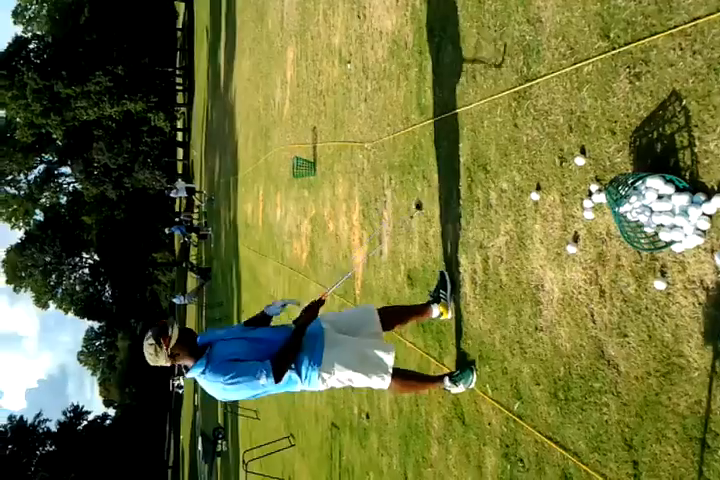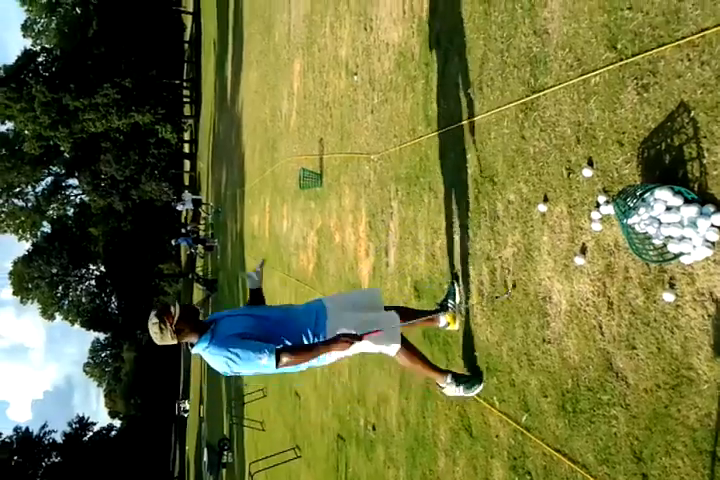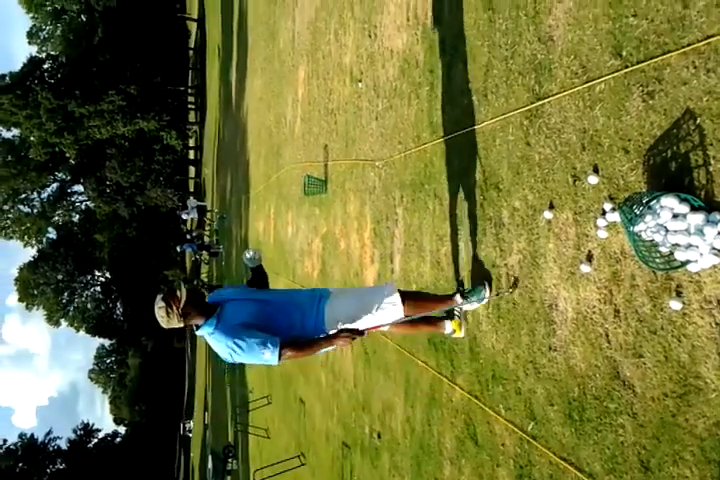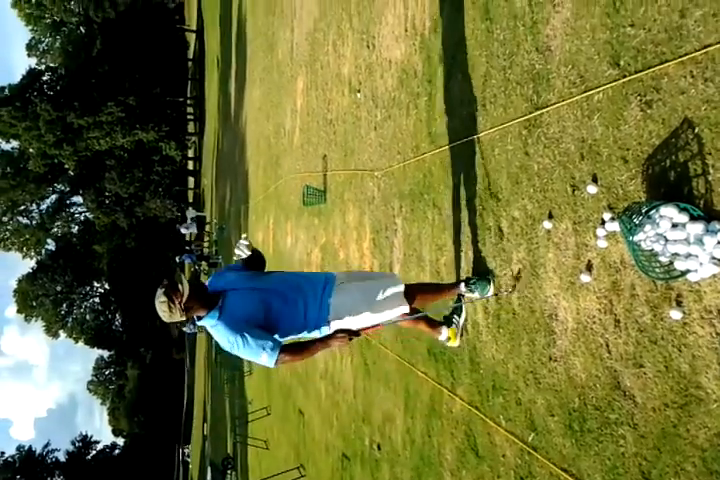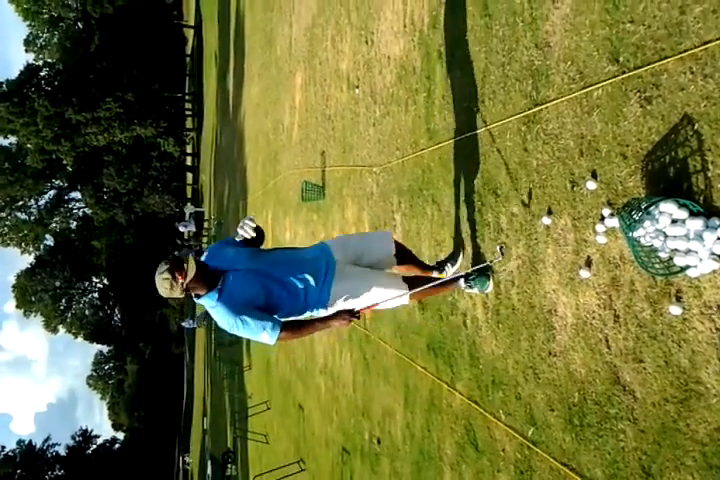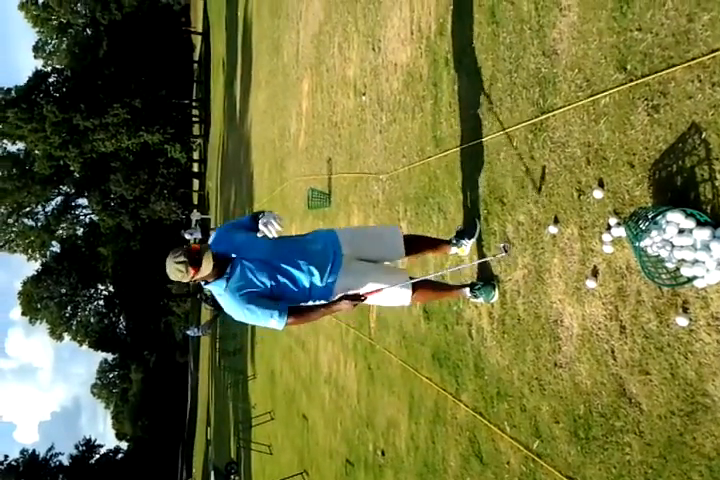
dt=0.3s
person 1, frame 1
left shoulder: (205, 340)
right shoulder: (219, 380)
right elbow: (277, 373)
left wrist: (267, 313)
right wrist: (300, 326)
left hip: (317, 330)
right hip: (320, 364)
left knee: (381, 317)
right knee: (388, 375)
left ankle: (434, 308)
right ankle: (447, 382)
person 1, frame 2
left shoulder: (211, 322)
right shoulder: (224, 354)
right elbow: (283, 359)
left wrist: (254, 286)
right wrist: (331, 347)
left hip: (313, 311)
right hip: (320, 336)
left knee: (386, 312)
right knee: (392, 339)
left ankle: (439, 316)
right ankle: (446, 381)
person 1, frame 3
left shoulder: (215, 299)
right shoulder: (227, 339)
left elbow: (257, 291)
right elbow: (283, 353)
right wrist: (332, 341)
left hip: (320, 301)
right hip: (324, 323)
left knee: (391, 315)
right knee: (397, 300)
left ankle: (446, 324)
right ankle: (458, 300)
person 1, frame 4
left shoulder: (217, 279)
right shoulder: (230, 334)
left elbow: (256, 267)
right elbow: (280, 355)
right wrist: (328, 342)
left hip: (324, 283)
right hip: (330, 311)
left knee: (396, 301)
right knee: (409, 296)
left ankle: (445, 331)
right ankle: (463, 288)
person 1, frame 5
left shoulder: (213, 256)
right shoulder: (227, 312)
left elbow: (255, 241)
right elbow: (280, 332)
left wrist: (246, 231)
right wrist: (329, 322)
left hip: (324, 256)
right hip: (331, 294)
left knee: (387, 243)
right knee: (407, 289)
left ankle: (436, 271)
right ankle: (462, 282)
person 1, frame 6
left shoulder: (220, 237)
right shoulder: (234, 300)
left elbow: (254, 218)
right elbow: (286, 317)
left wrist: (265, 220)
right wrist: (335, 307)
left hip: (329, 245)
right hip: (334, 284)
left knee: (404, 241)
right knee: (410, 289)
left ankle: (454, 244)
right ankle: (465, 292)
